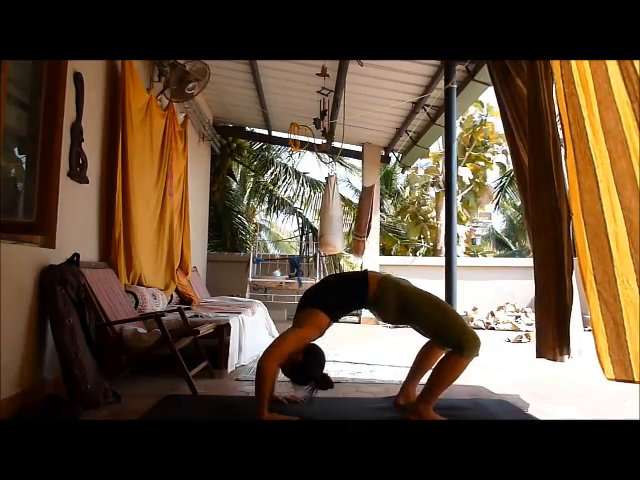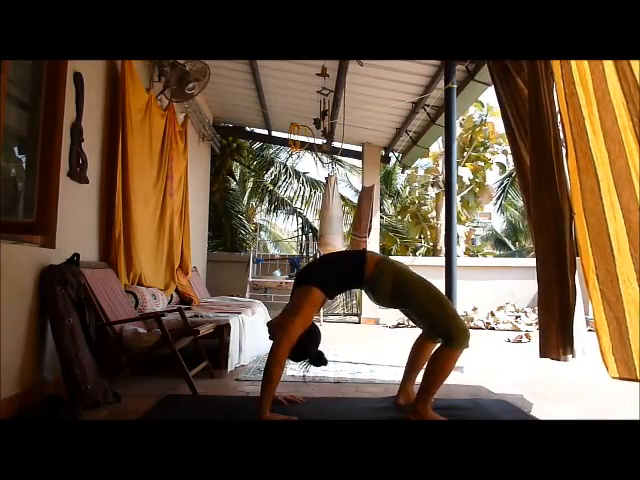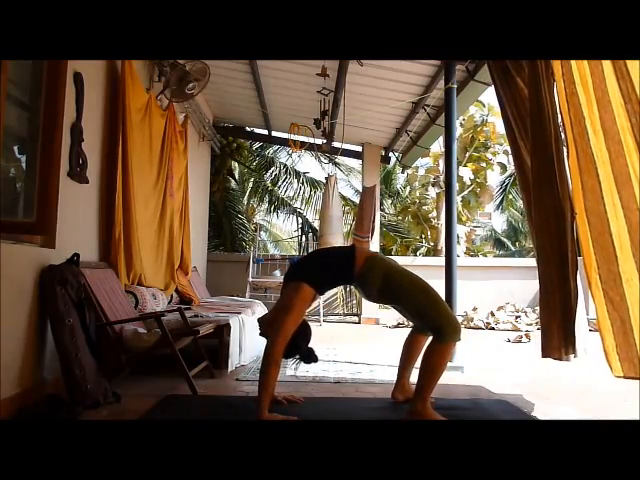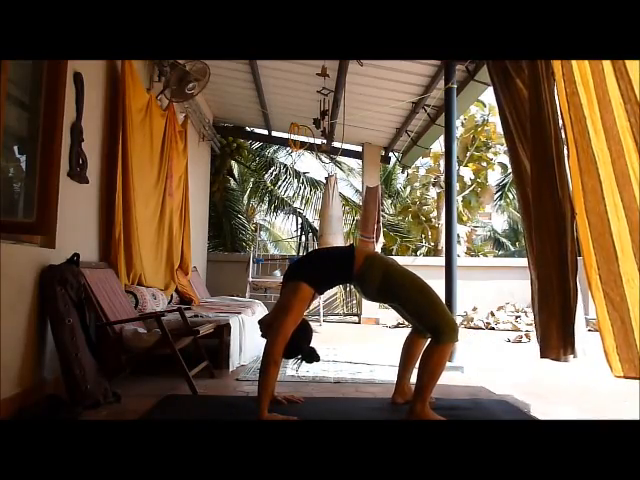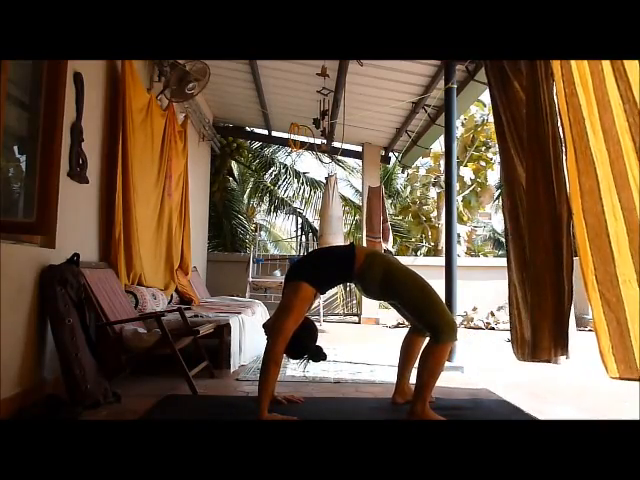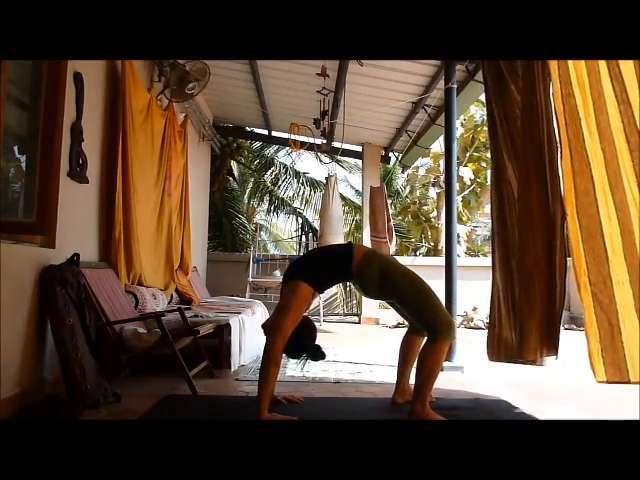
dt=0.3s
person 1, frame 1
left shoulder: (306, 329)
right shoulder: (303, 329)
left elbow: (266, 363)
left wrist: (264, 414)
right wrist: (267, 405)
left hip: (385, 294)
right hip: (383, 293)
person 1, frame 2
left shoulder: (299, 312)
right shoulder: (297, 309)
left elbow: (276, 358)
right elbow: (278, 356)
left wrist: (264, 414)
right wrist: (268, 405)
left hip: (382, 276)
right hip: (381, 276)
person 1, frame 3
left shoulder: (290, 308)
right shoulder: (289, 304)
left elbow: (272, 358)
right elbow: (273, 356)
left wrist: (264, 414)
right wrist: (267, 405)
right hip: (371, 272)
person 1, frame 4
left shoulder: (292, 305)
right shoulder: (291, 302)
left elbow: (272, 356)
right elbow: (273, 355)
left wrist: (264, 414)
right wrist: (267, 404)
right hip: (371, 272)
person 1, frame 5
left shoulder: (294, 303)
right shoulder: (293, 302)
left elbow: (273, 355)
right elbow: (274, 353)
left wrist: (263, 414)
right wrist: (267, 405)
left hip: (375, 271)
right hip: (372, 271)
person 1, frame 6
left shoulder: (292, 303)
right shoulder: (293, 300)
left elbow: (272, 356)
right elbow: (273, 354)
left wrist: (263, 414)
right wrist: (267, 404)
right hip: (370, 270)
